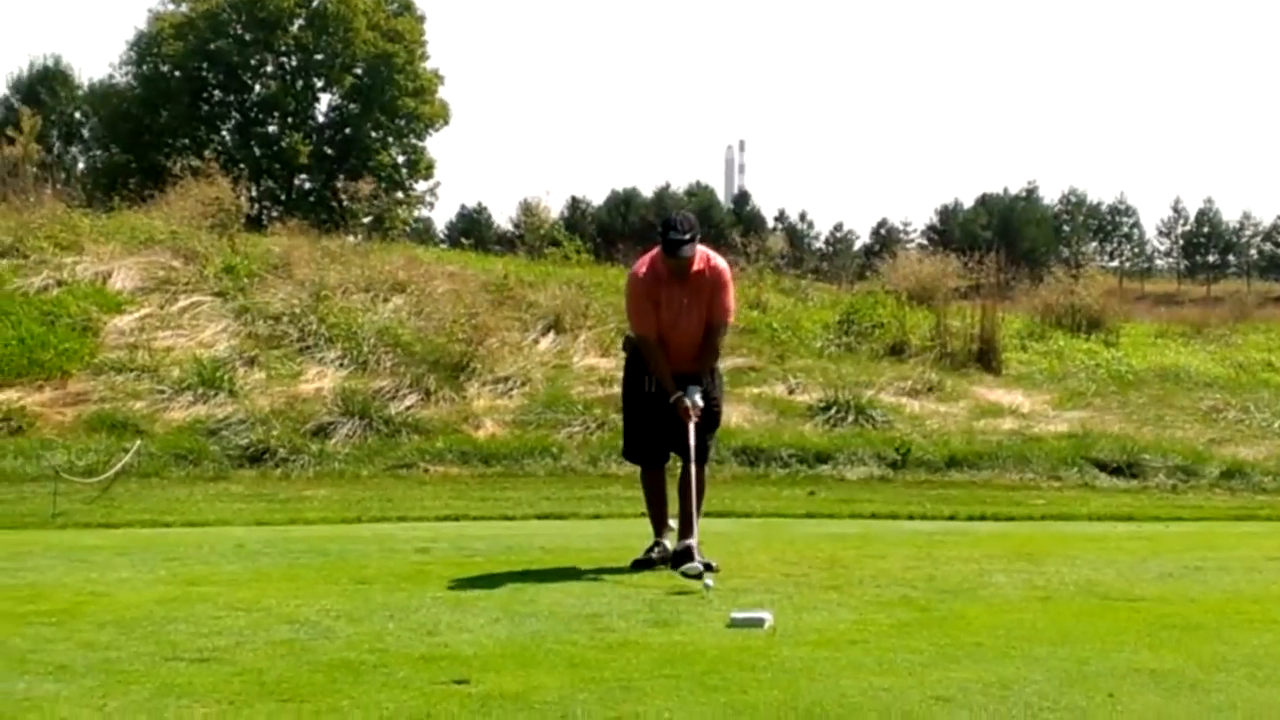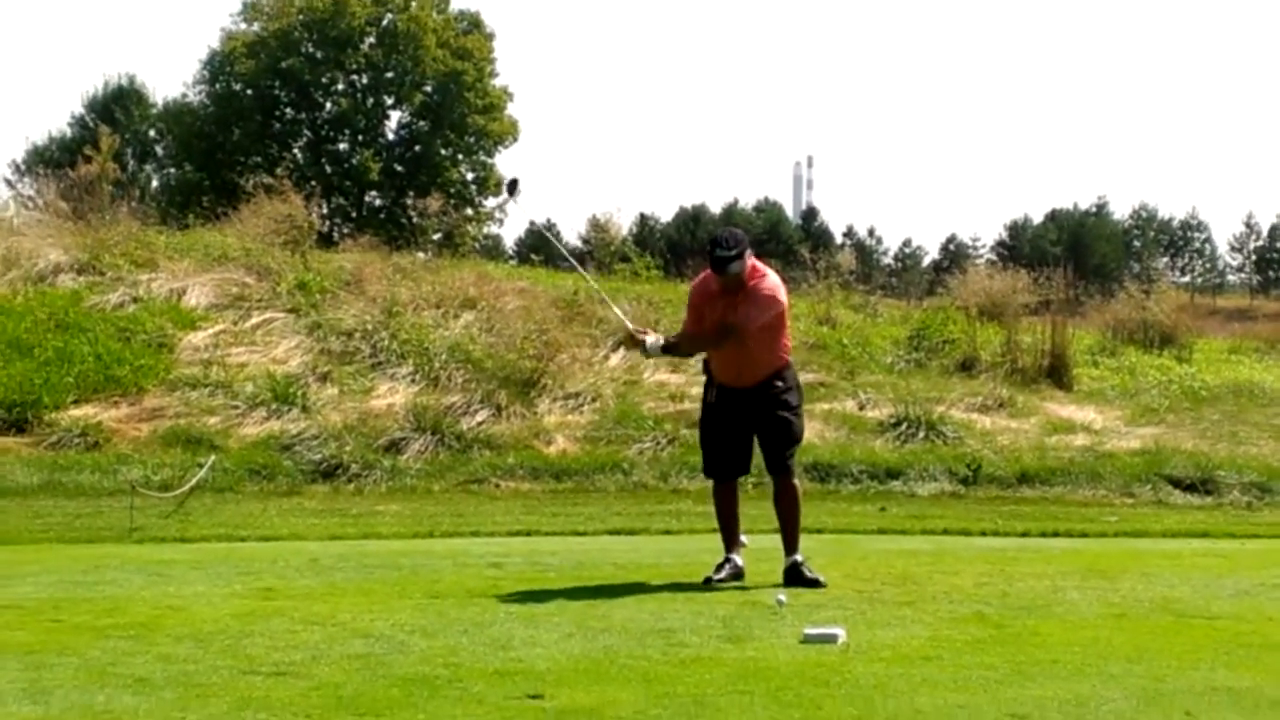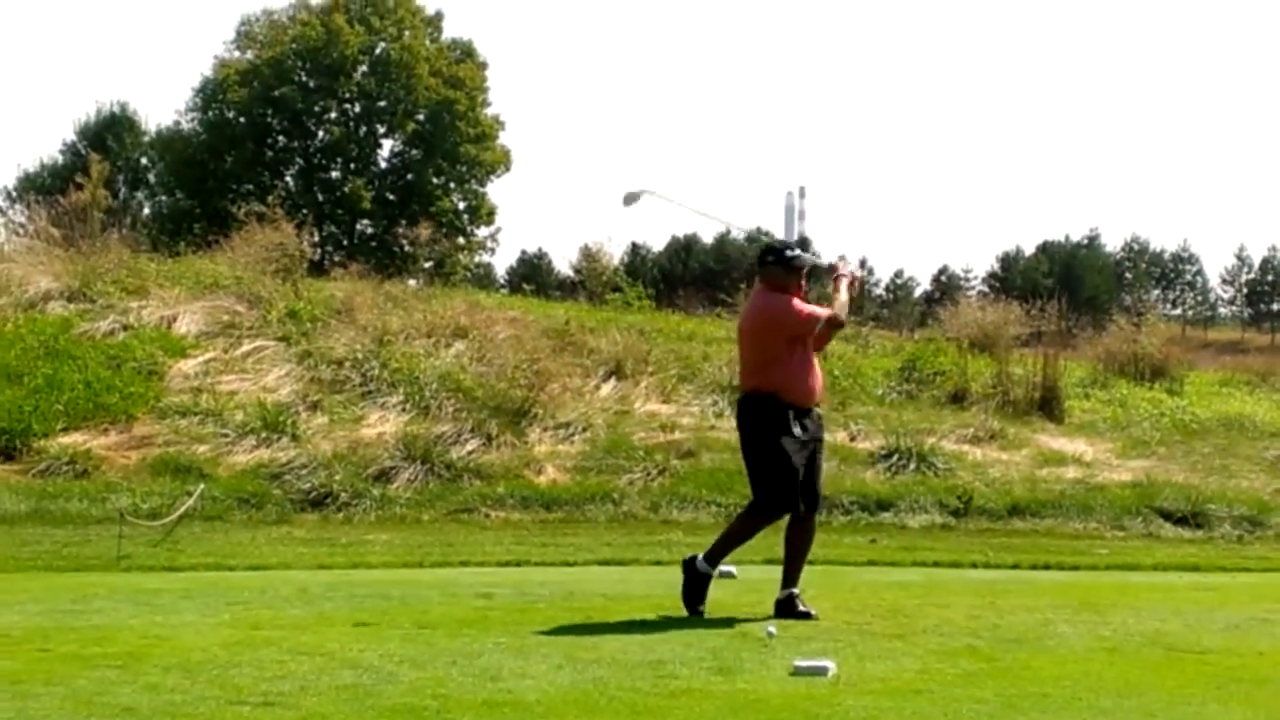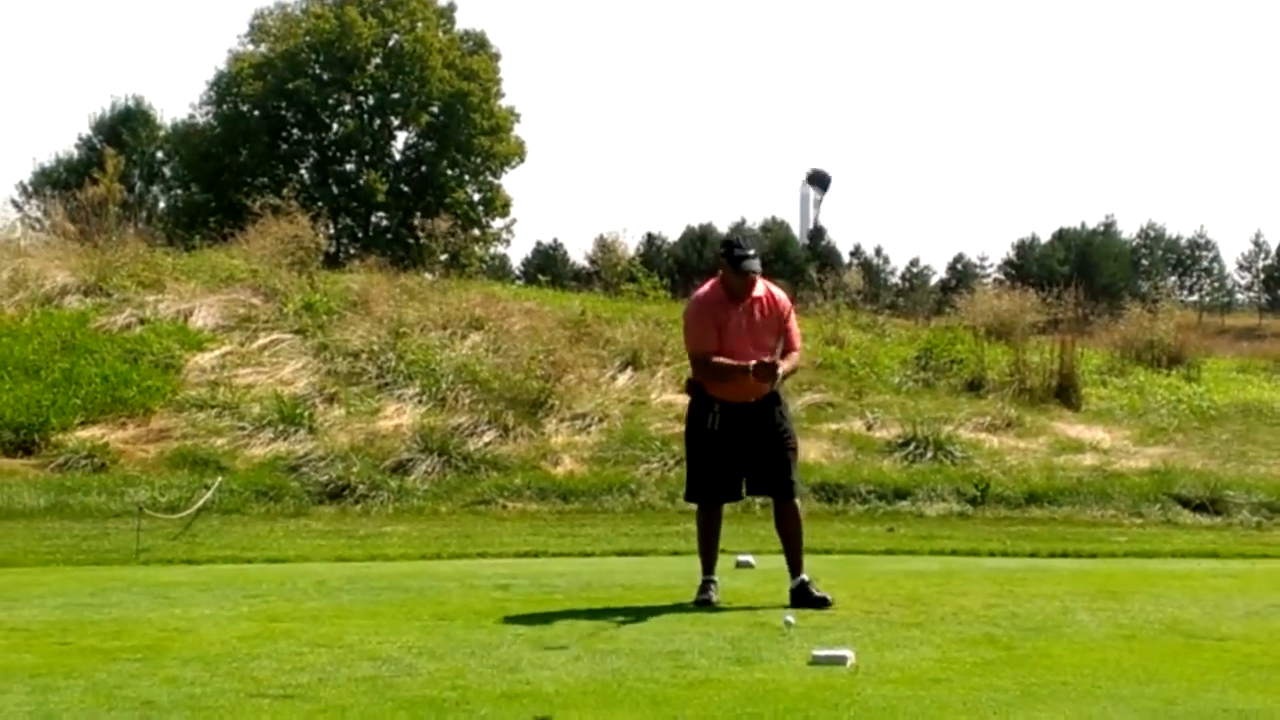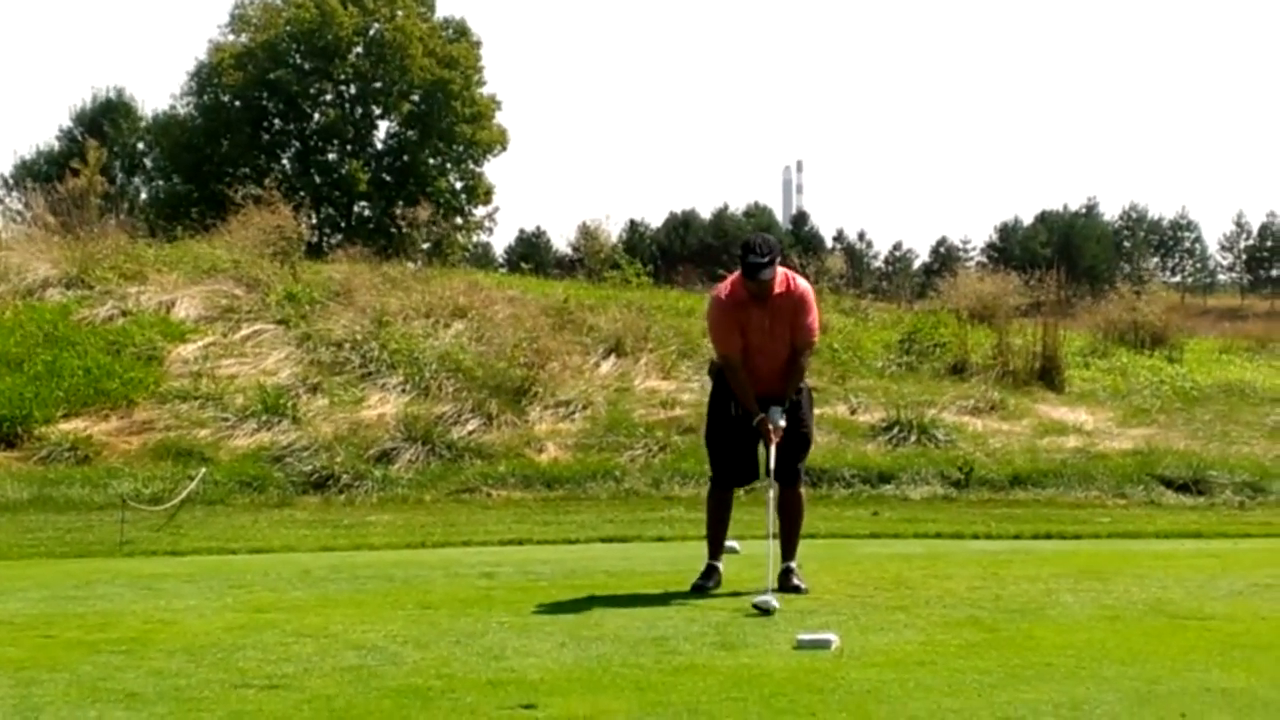
dt=1s
person 1, frame 1
left shoulder: (717, 270)
right shoulder: (641, 276)
left elbow: (716, 332)
right elbow: (647, 342)
left wrist: (697, 385)
right wrist: (674, 394)
left hip: (699, 372)
right hip: (651, 372)
left knee: (696, 459)
right knee: (651, 458)
left ankle: (687, 544)
right ankle: (660, 541)
person 1, frame 2
left shoulder: (767, 288)
right shoulder: (702, 288)
left elbow: (723, 337)
right elbow: (690, 337)
left wrist: (662, 345)
right wrist: (659, 341)
left hip: (772, 385)
right hip: (723, 388)
left knee: (783, 471)
right knee: (723, 475)
left ankle: (794, 561)
right ankle: (732, 558)
person 1, frame 3
left shoulder: (784, 302)
right shoulder: (772, 306)
left elbow: (813, 341)
right elbow: (835, 318)
left wrist: (841, 286)
right wrist: (841, 281)
left hip: (801, 416)
right hip: (768, 417)
left knee: (806, 510)
right knee: (772, 505)
left ankle: (788, 594)
right ankle: (704, 565)
person 1, frame 4
left shoulder: (776, 298)
right shoulder: (702, 304)
left elbow: (792, 352)
right elbow: (703, 365)
left wrist: (778, 369)
right wrist: (748, 368)
left hip: (765, 406)
right hip: (715, 409)
left knee: (786, 492)
right knee: (710, 498)
left ankle: (799, 582)
right ankle: (708, 580)
person 1, frame 5
left shoulder: (799, 292)
right shoulder: (723, 300)
left elbow: (801, 353)
right elbow: (732, 366)
left wrist: (782, 405)
right wrist: (756, 416)
left hip: (788, 392)
right hip: (735, 393)
left knee: (791, 479)
right knee: (723, 479)
left ankle: (789, 566)
right ankle: (713, 564)
